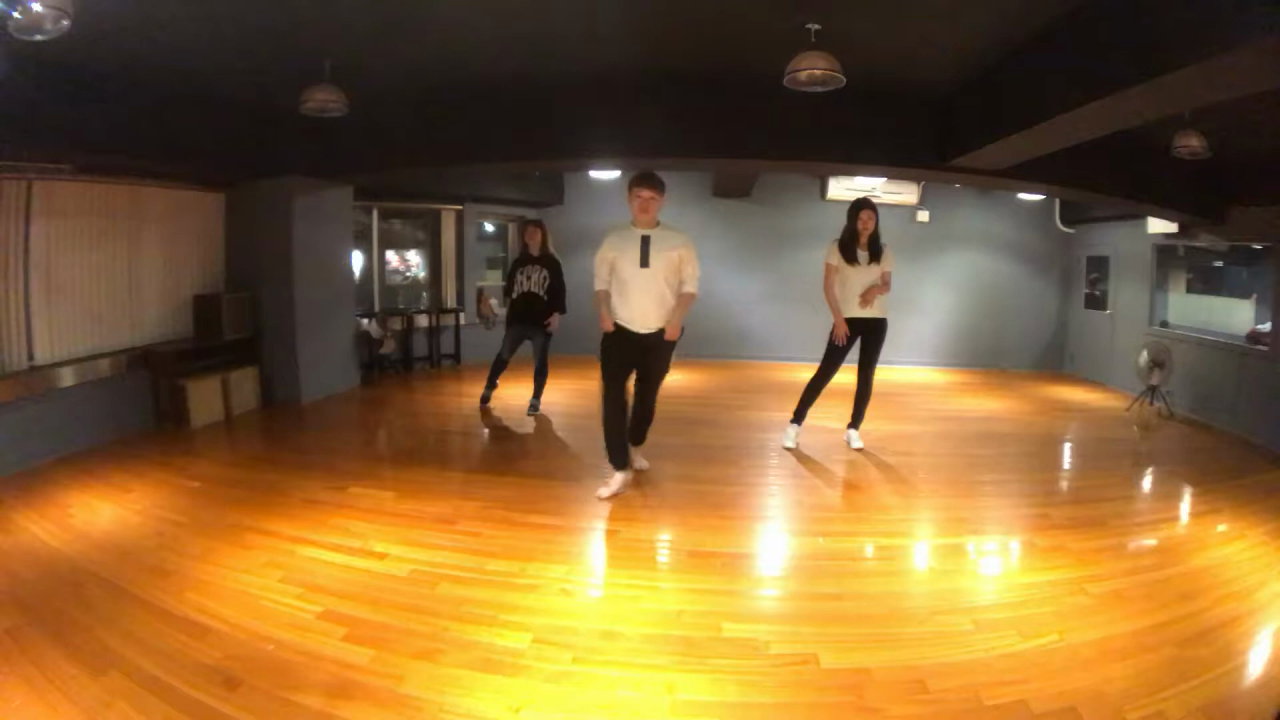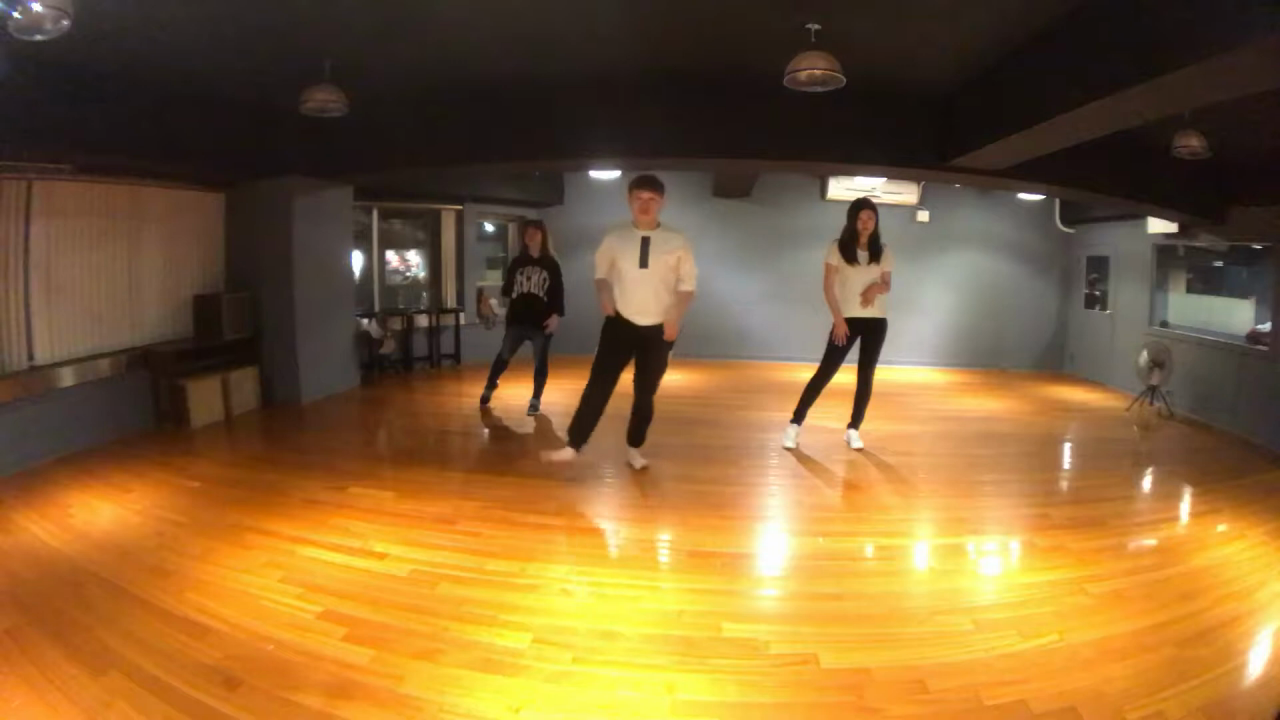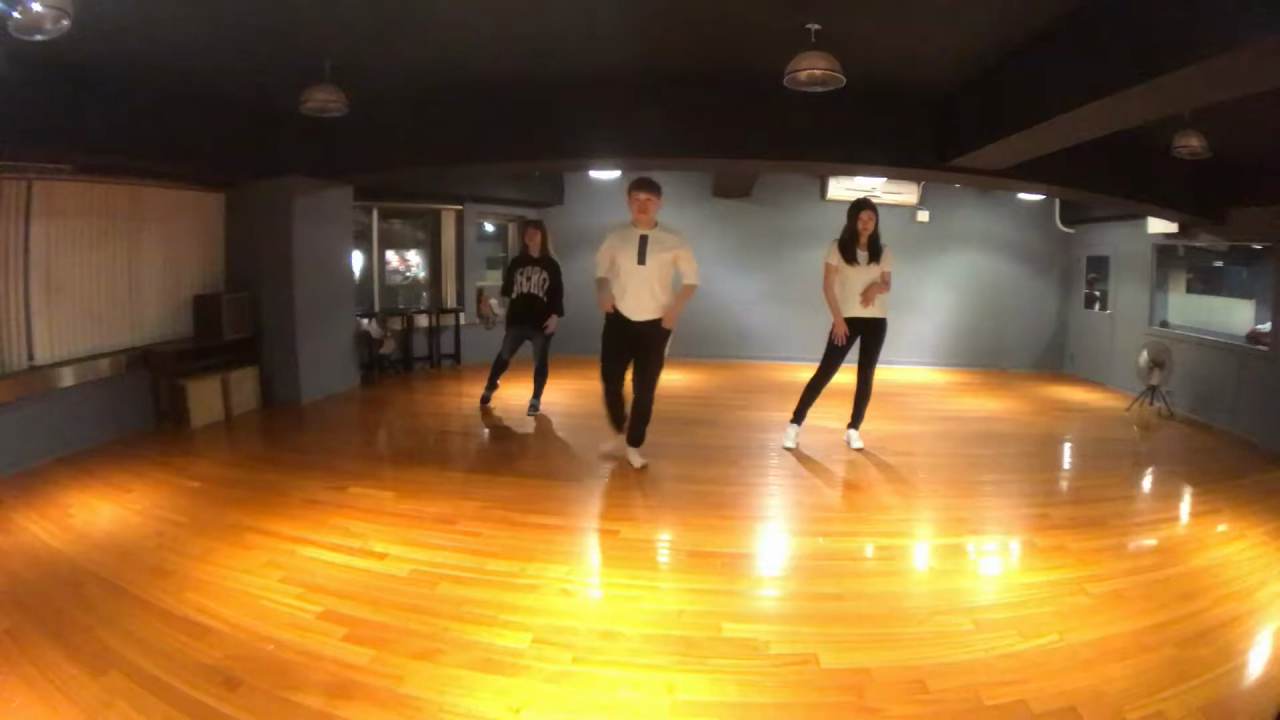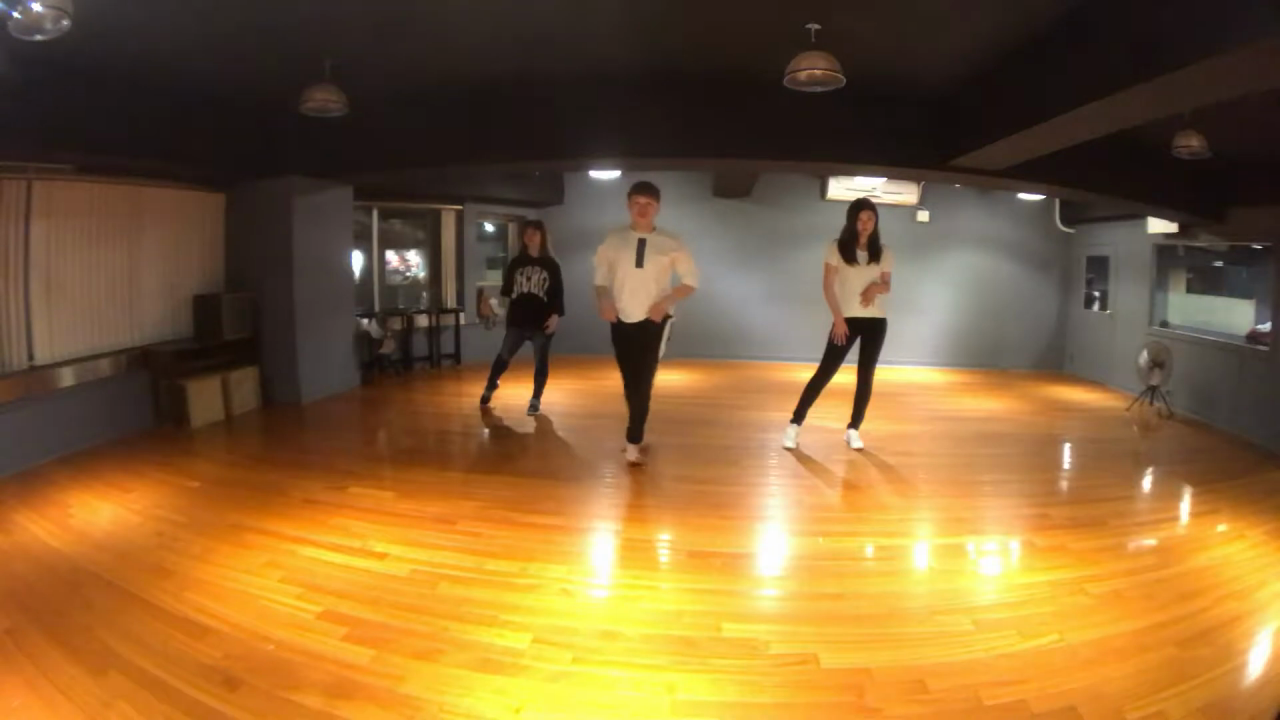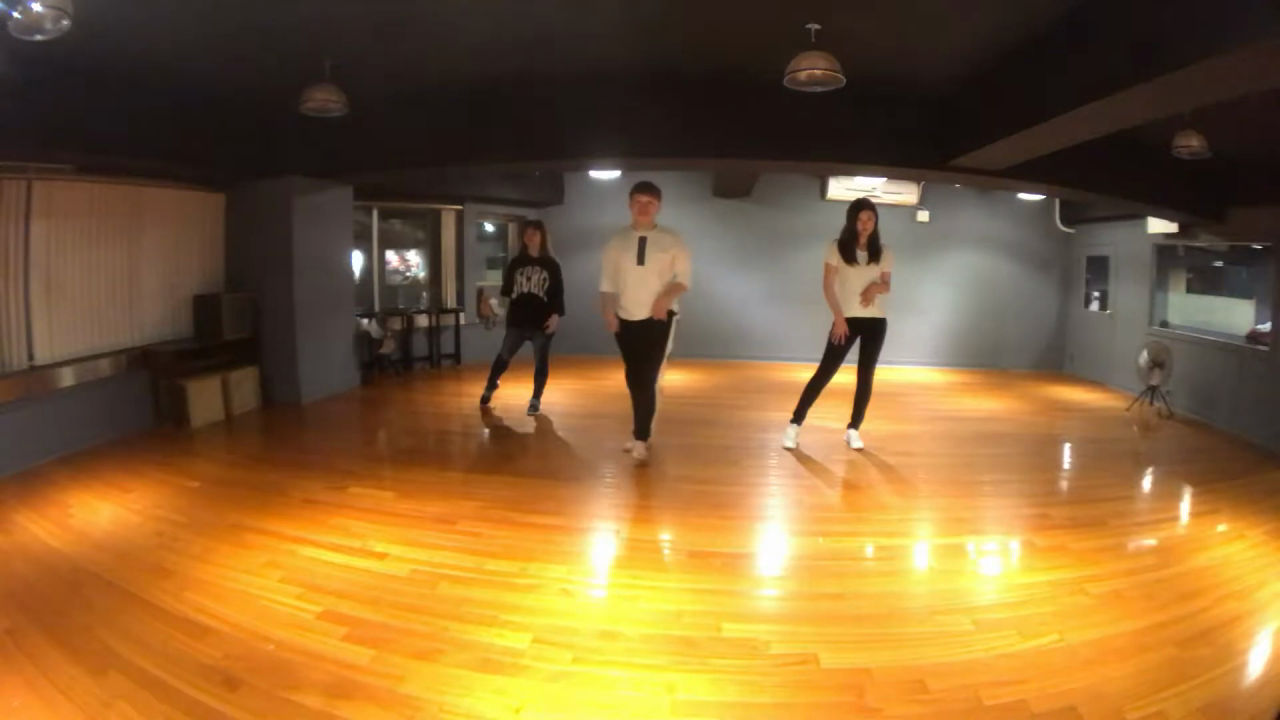
dt=0.2s
person 1, frame 1
left shoulder: (679, 241)
right shoulder: (614, 240)
left elbow: (690, 284)
right elbow: (601, 280)
left wrist: (677, 318)
right wrist: (604, 311)
left hip: (660, 332)
right hip: (621, 330)
left knee: (647, 396)
right knee: (613, 395)
left ankle: (634, 447)
right ankle: (620, 469)
person 1, frame 2
left shoulder: (677, 242)
right shoulder: (614, 239)
left elbow: (687, 284)
right elbow: (602, 271)
left wrist: (675, 317)
right wrist: (605, 295)
left hip: (658, 327)
right hip: (620, 321)
left knee: (645, 391)
right knee: (600, 383)
left ankle: (634, 448)
right ankle: (574, 446)
person 1, frame 3
left shoulder: (673, 241)
right shoulder: (615, 237)
left elbow: (690, 279)
right elbow: (603, 269)
left wrist: (674, 307)
right wrist: (603, 291)
left hip: (657, 322)
right hip: (619, 319)
left knee: (644, 387)
right knee: (610, 380)
left ankle: (634, 445)
right ankle: (620, 434)
person 1, frame 4
left shoulder: (670, 244)
right shoulder: (614, 241)
left elbow: (690, 280)
right elbow: (600, 275)
left wrist: (666, 302)
right wrist: (603, 299)
left hip: (653, 321)
right hip: (621, 322)
left knee: (642, 383)
right knee: (630, 382)
left ankle: (633, 442)
right ankle: (636, 435)
person 1, frame 5
left shoulder: (672, 240)
right shoulder: (617, 242)
left elbow: (684, 278)
right elbow: (607, 282)
left wrist: (665, 297)
right wrist: (608, 311)
left hip: (659, 318)
right hip: (626, 321)
left knee: (647, 379)
right knee: (634, 380)
left ankle: (641, 440)
right ankle: (641, 434)
person 2, frame 1
left shoulder: (883, 252)
right shoulder: (838, 248)
left elbow: (887, 285)
right elbow: (828, 286)
left wrist: (877, 289)
right wrist: (838, 318)
left hip: (876, 321)
right hip: (847, 319)
left knee: (866, 375)
right knee: (825, 371)
left ankle: (853, 429)
right ankle: (795, 424)
person 2, frame 2
left shoulder: (883, 252)
right shoulder: (838, 248)
left elbow: (887, 285)
right elbow: (828, 286)
left wrist: (877, 287)
right wrist: (838, 318)
left hip: (876, 321)
right hip: (847, 319)
left knee: (866, 375)
right knee: (826, 371)
left ankle: (853, 429)
right ankle: (795, 424)
person 2, frame 3
left shoulder: (883, 252)
right shoulder: (838, 248)
left elbow: (887, 285)
right elbow: (828, 286)
left wrist: (877, 287)
right wrist: (837, 318)
left hip: (876, 321)
right hip: (846, 319)
left knee: (866, 375)
right knee: (825, 371)
left ankle: (853, 429)
right ankle: (795, 424)
person 2, frame 4
left shoulder: (882, 252)
right shoulder: (837, 248)
left elbow: (887, 285)
right elbow: (828, 286)
left wrist: (877, 287)
right wrist: (837, 318)
left hip: (875, 321)
right hip: (846, 319)
left knee: (866, 375)
right knee: (825, 372)
left ankle: (853, 429)
right ankle: (795, 424)
person 2, frame 5
left shoulder: (882, 252)
right shoulder: (837, 248)
left elbow: (887, 285)
right elbow: (828, 286)
left wrist: (876, 287)
right wrist: (838, 318)
left hip: (875, 321)
right hip: (846, 319)
left knee: (866, 375)
right knee: (825, 372)
left ankle: (853, 429)
right ankle: (795, 424)
person 3, frame 1
left shoulder: (551, 263)
right shoulder: (518, 262)
left elbow: (560, 291)
right elbow: (509, 288)
left wrist: (557, 314)
left hip: (541, 320)
right hip: (517, 318)
left knee: (540, 360)
right knee: (504, 354)
left ankle: (536, 400)
right ankle: (489, 386)
person 3, frame 2
left shoulder: (551, 264)
right shoulder: (517, 263)
left elbow: (558, 293)
right elbow: (507, 289)
left wrist: (555, 316)
left hip: (541, 321)
right hip: (517, 319)
left knee: (541, 360)
right knee: (504, 354)
left ankle: (535, 400)
right ankle: (489, 386)
person 3, frame 3
left shoulder: (551, 265)
right shoulder: (516, 263)
left elbow: (558, 293)
right elbow: (507, 289)
left wrist: (555, 316)
left hip: (541, 321)
right hip: (517, 319)
left knee: (541, 360)
right knee: (504, 355)
left ankle: (536, 400)
right ankle: (490, 386)
person 3, frame 4
left shoulder: (551, 264)
right shoulder: (516, 263)
left elbow: (558, 293)
right elbow: (507, 289)
left wrist: (556, 316)
left hip: (542, 321)
right hip: (518, 319)
left knee: (541, 360)
right knee: (504, 355)
left ankle: (535, 400)
right ankle: (490, 386)
person 3, frame 5
left shoulder: (551, 264)
right shoulder: (516, 263)
left elbow: (558, 293)
right elbow: (507, 289)
left wrist: (556, 315)
left hip: (542, 321)
right hip: (518, 319)
left knee: (541, 361)
right knee: (504, 355)
left ankle: (536, 400)
right ankle: (490, 386)
